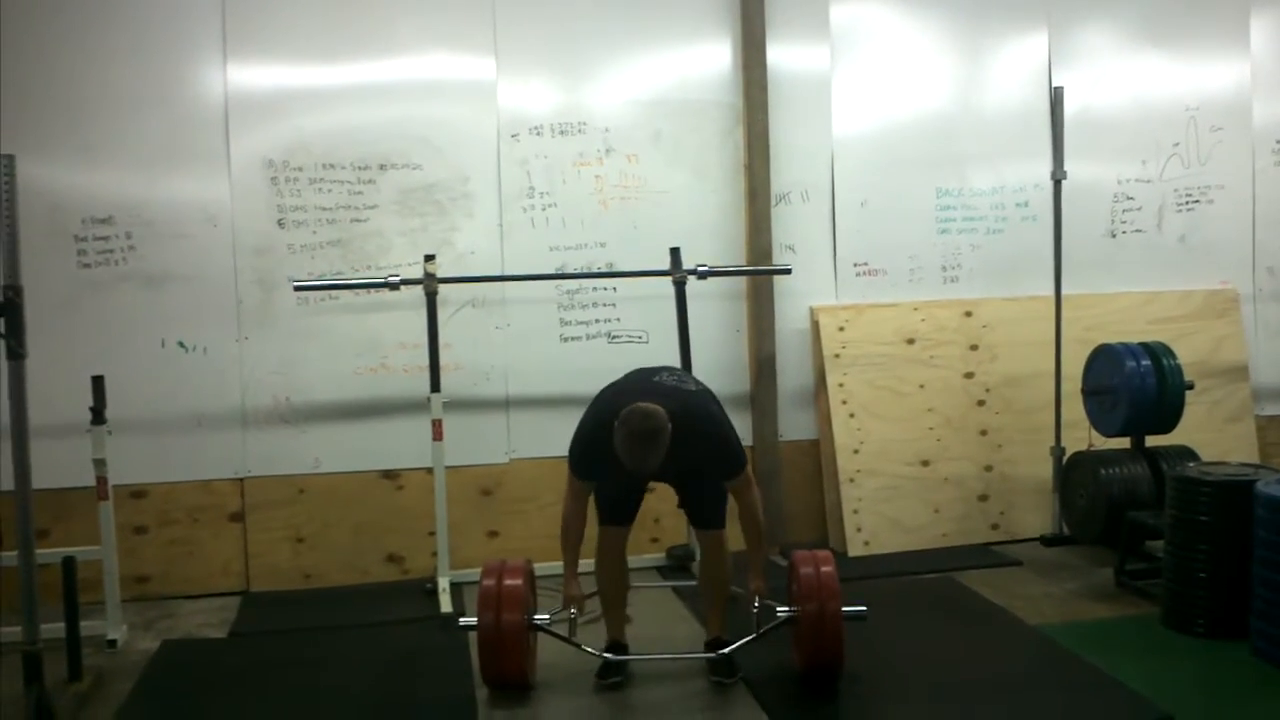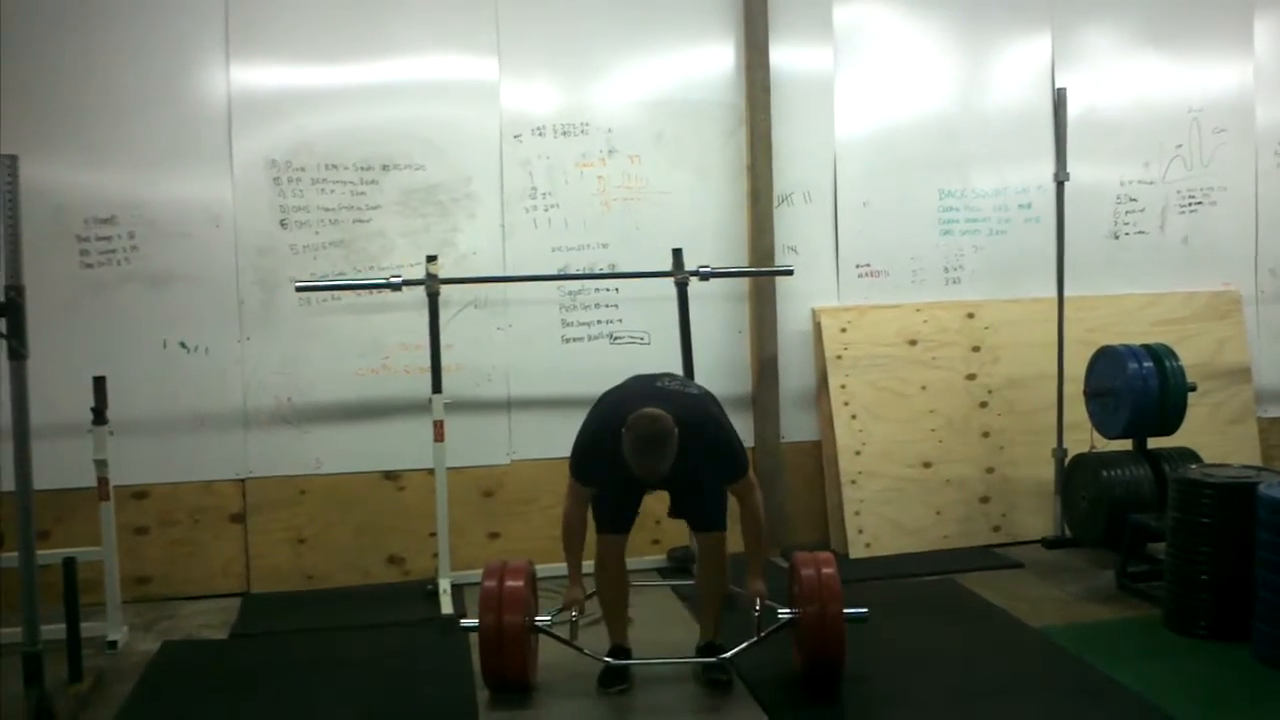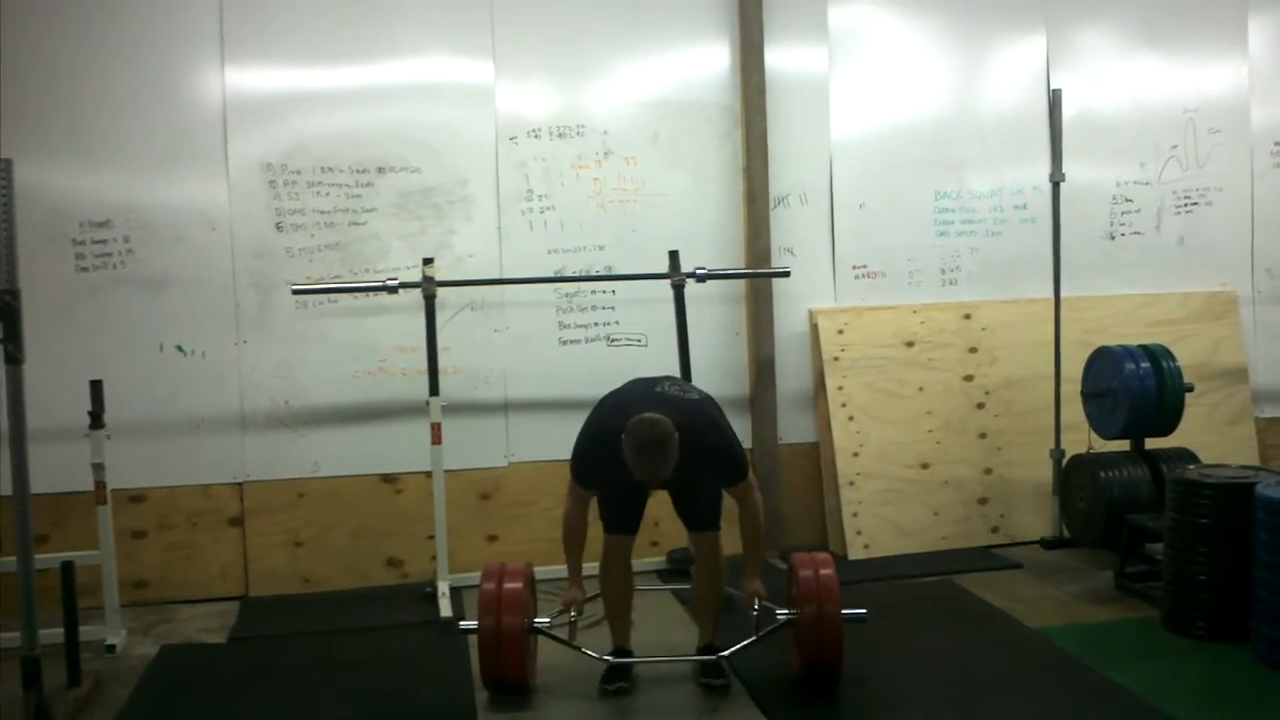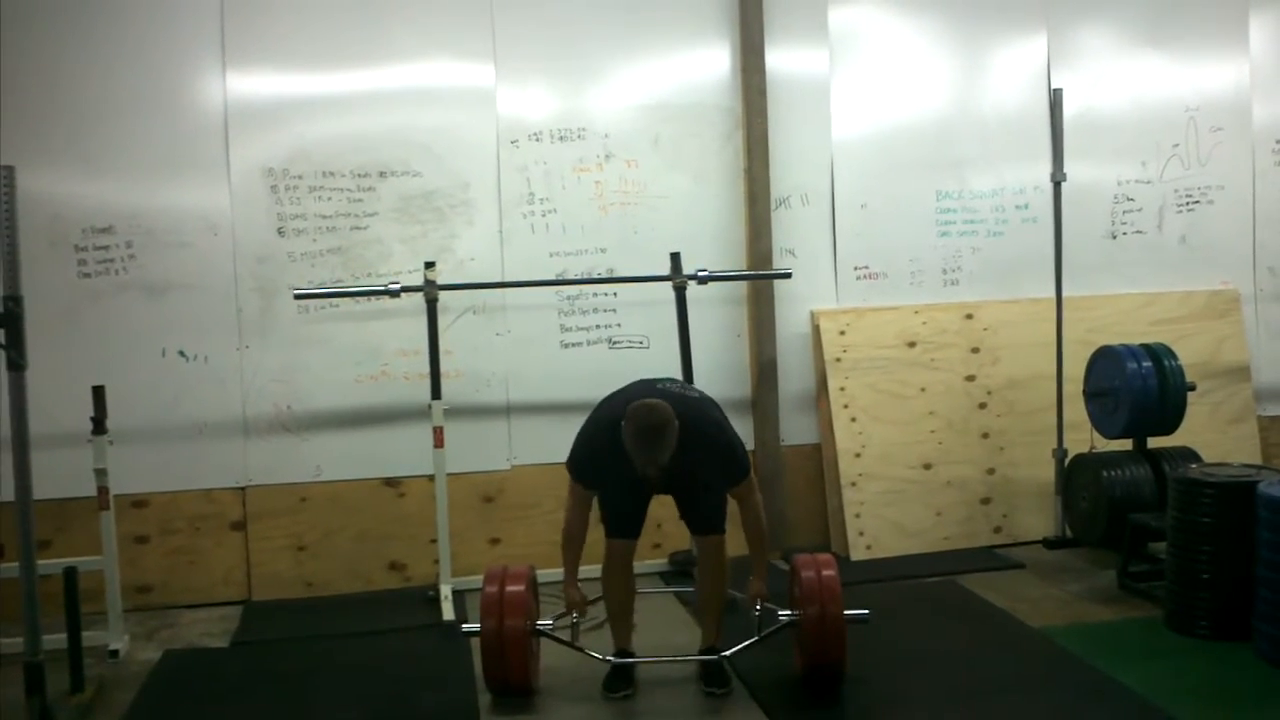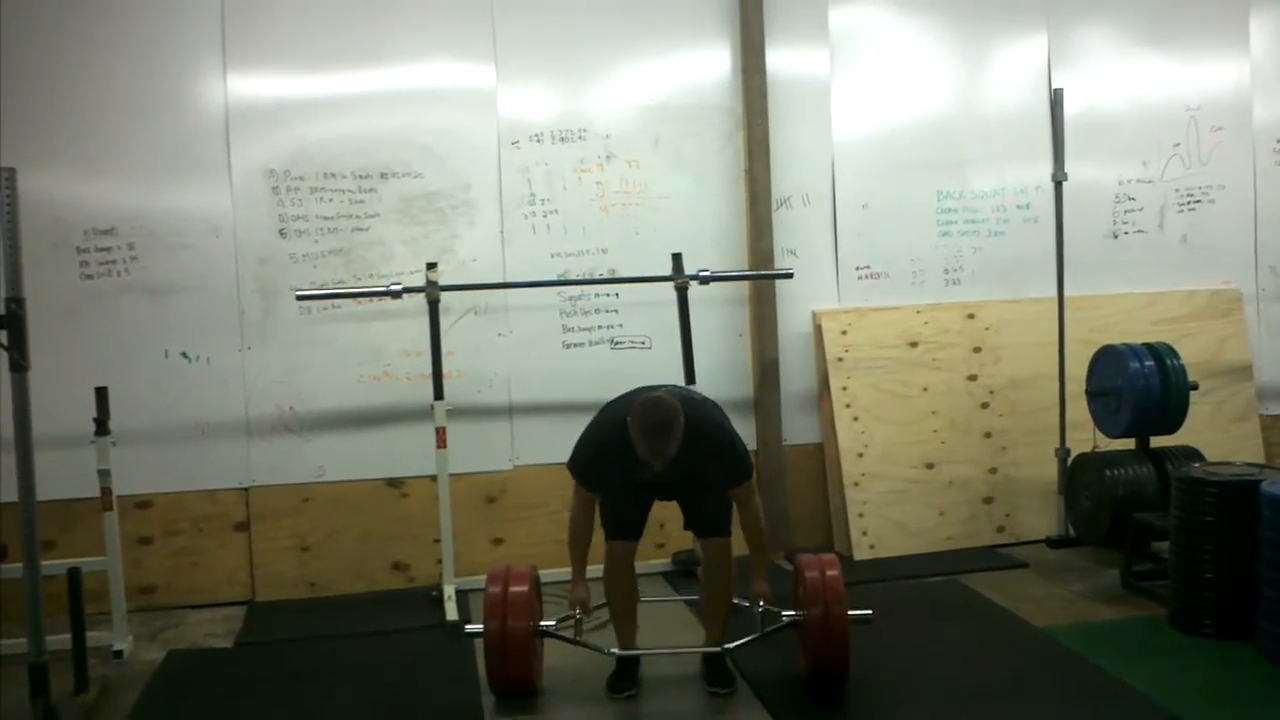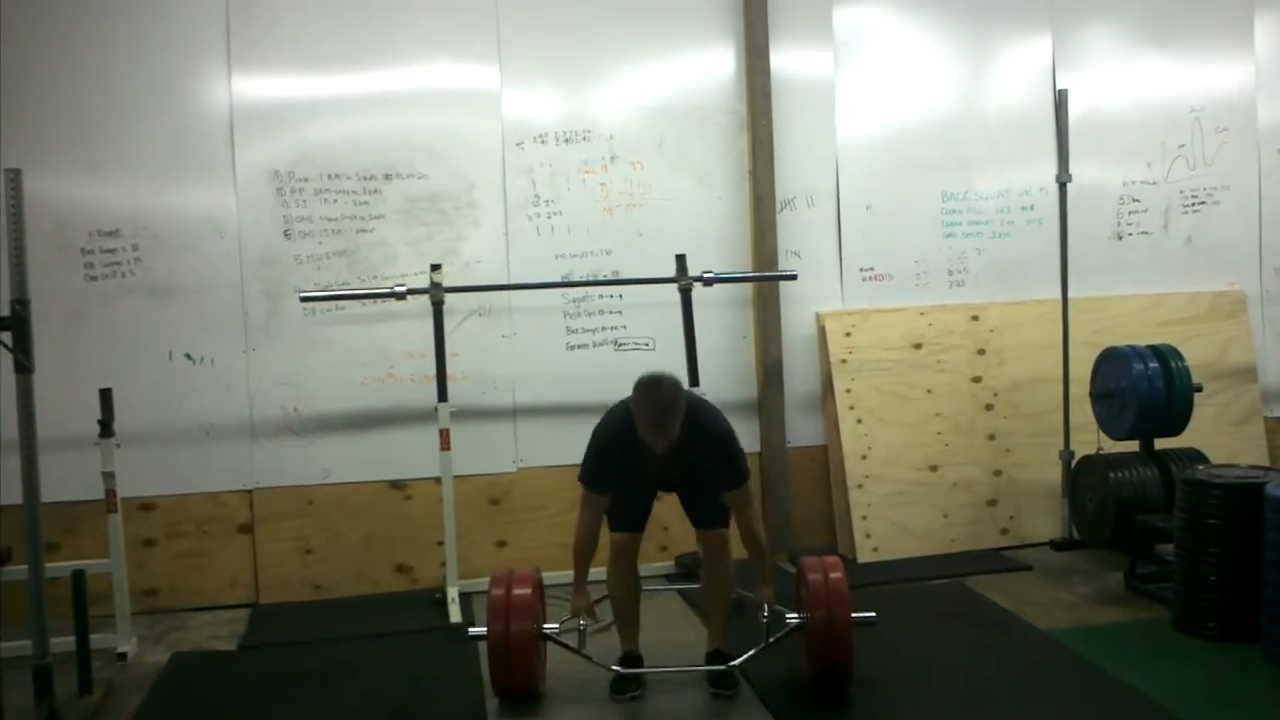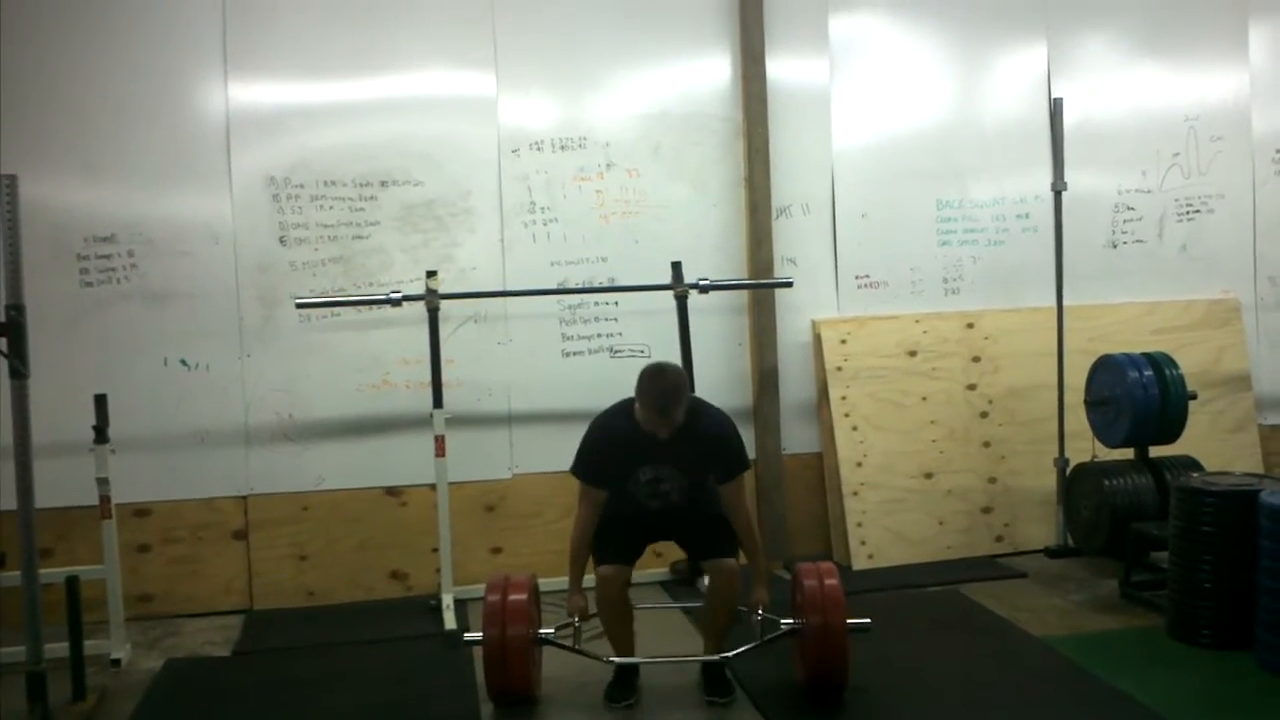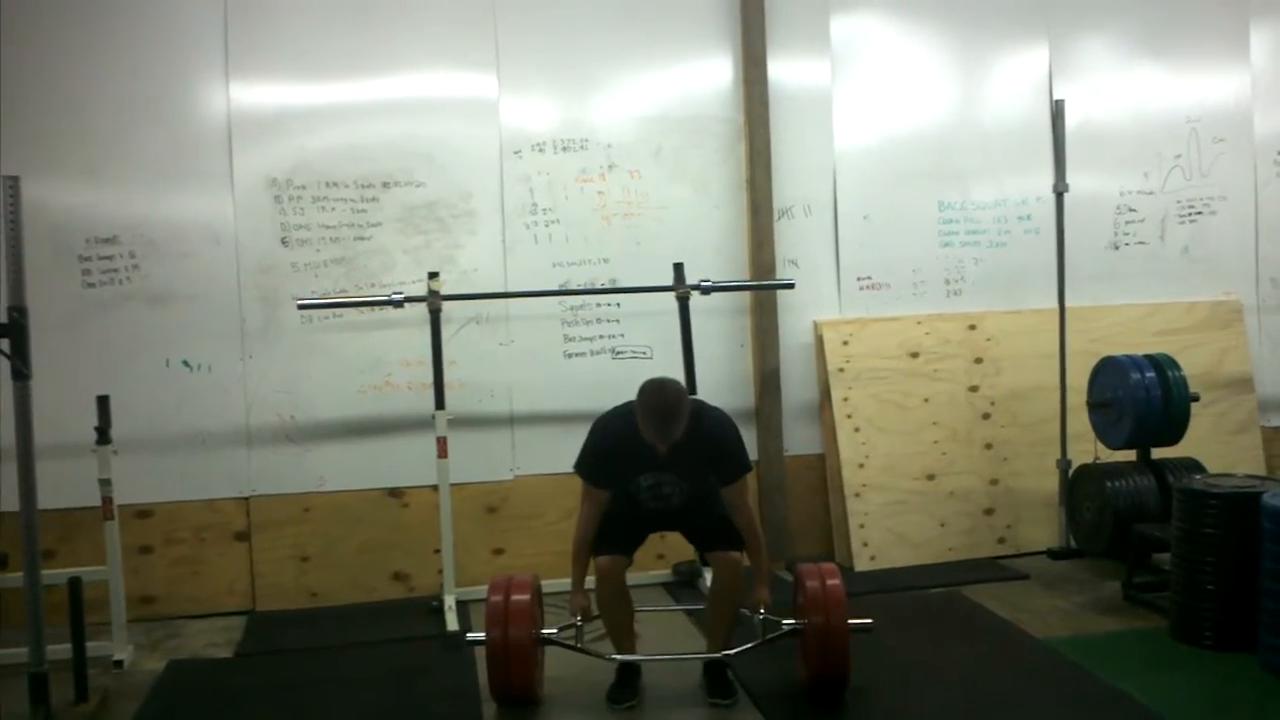
dt=0.3s
person 1, frame 1
left shoulder: (708, 426)
right shoulder: (595, 428)
left elbow: (746, 492)
right elbow: (576, 498)
left wrist: (756, 572)
right wrist: (570, 578)
left knee: (713, 538)
right knee: (611, 538)
left ankle: (716, 642)
right ankle: (616, 645)
person 1, frame 2
left shoulder: (712, 430)
right shoulder: (598, 433)
left elbow: (749, 495)
right elbow: (576, 503)
left wrist: (755, 574)
right wrist: (574, 581)
left hip: (697, 460)
left knee: (713, 541)
right knee: (609, 547)
left ankle: (708, 646)
right ankle: (619, 650)
person 1, frame 3
left shoulder: (712, 435)
right shoulder: (597, 437)
left elbow: (748, 497)
right elbow: (576, 505)
left wrist: (753, 575)
right wrist: (575, 581)
left knee: (707, 542)
right knee: (616, 546)
left ankle: (707, 650)
right ankle: (621, 652)
person 1, frame 4
left shoulder: (711, 431)
right shoulder: (598, 433)
left elbow: (748, 498)
right elbow: (578, 505)
left wrist: (759, 575)
right wrist: (570, 581)
left hip: (697, 466)
left knee: (712, 546)
right knee: (618, 551)
left ankle: (710, 653)
right ankle: (622, 656)
person 1, frame 5
left shoulder: (714, 432)
right shoulder: (603, 435)
left elbow: (747, 500)
right elbow: (583, 505)
left wrist: (760, 574)
right wrist: (578, 580)
left hip: (699, 471)
left knee: (718, 549)
right knee: (618, 552)
left ankle: (713, 653)
right ankle: (627, 657)
person 1, frame 6
left shoulder: (713, 429)
right shoulder: (610, 433)
left elbow: (744, 509)
right elbow: (591, 513)
left wrist: (764, 582)
right wrist: (580, 589)
left hip: (697, 468)
right hip: (632, 472)
left knee: (716, 542)
right knee: (622, 546)
left ankle: (717, 653)
right ankle: (630, 657)
person 1, frame 7
left shoulder: (715, 427)
right shoulder: (606, 431)
left elbow: (736, 505)
right elbow: (589, 508)
left wrist: (759, 580)
right wrist: (575, 588)
left hip: (696, 506)
right hip: (626, 511)
left knee: (727, 569)
right knee: (609, 577)
left ankle: (713, 663)
right ankle: (625, 666)
person 1, frame 8
left shoulder: (717, 428)
right shoulder: (609, 432)
left elbow: (739, 506)
right elbow: (591, 508)
left wrist: (761, 580)
right wrist: (577, 587)
left hip: (698, 500)
right hip: (630, 504)
left knee: (731, 561)
right knee: (607, 566)
left ankle: (715, 664)
right ankle: (628, 666)
